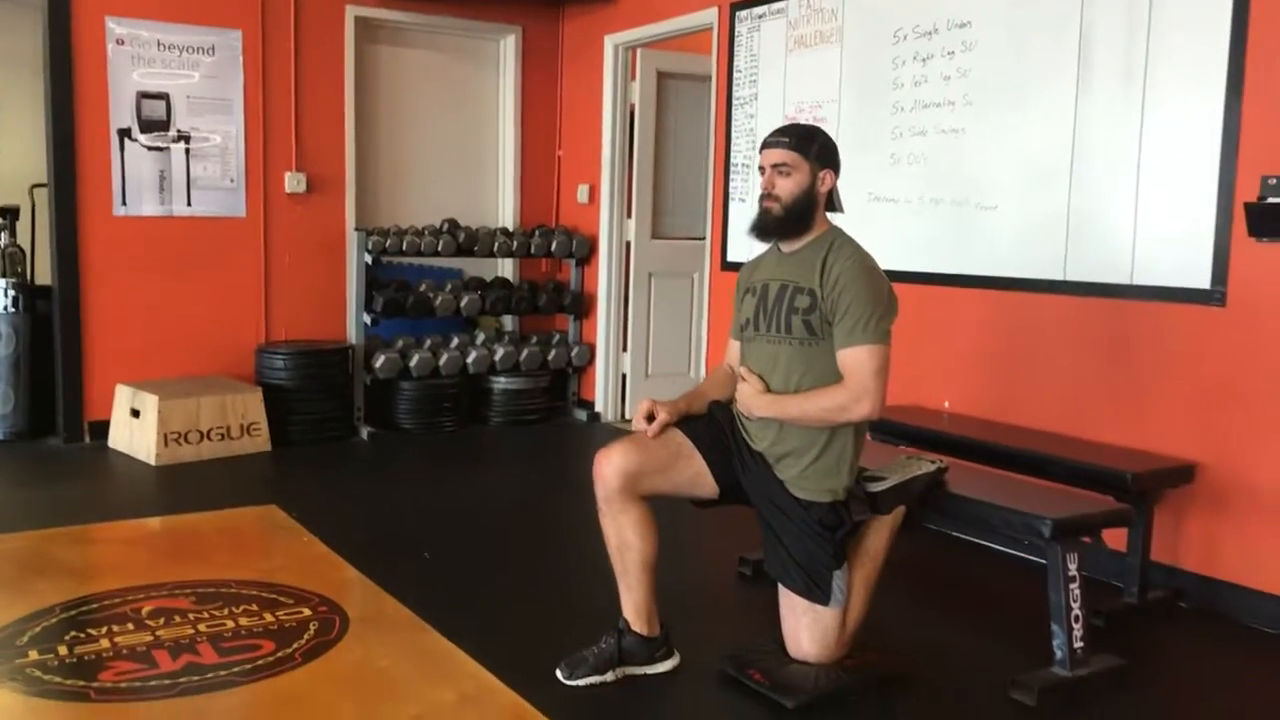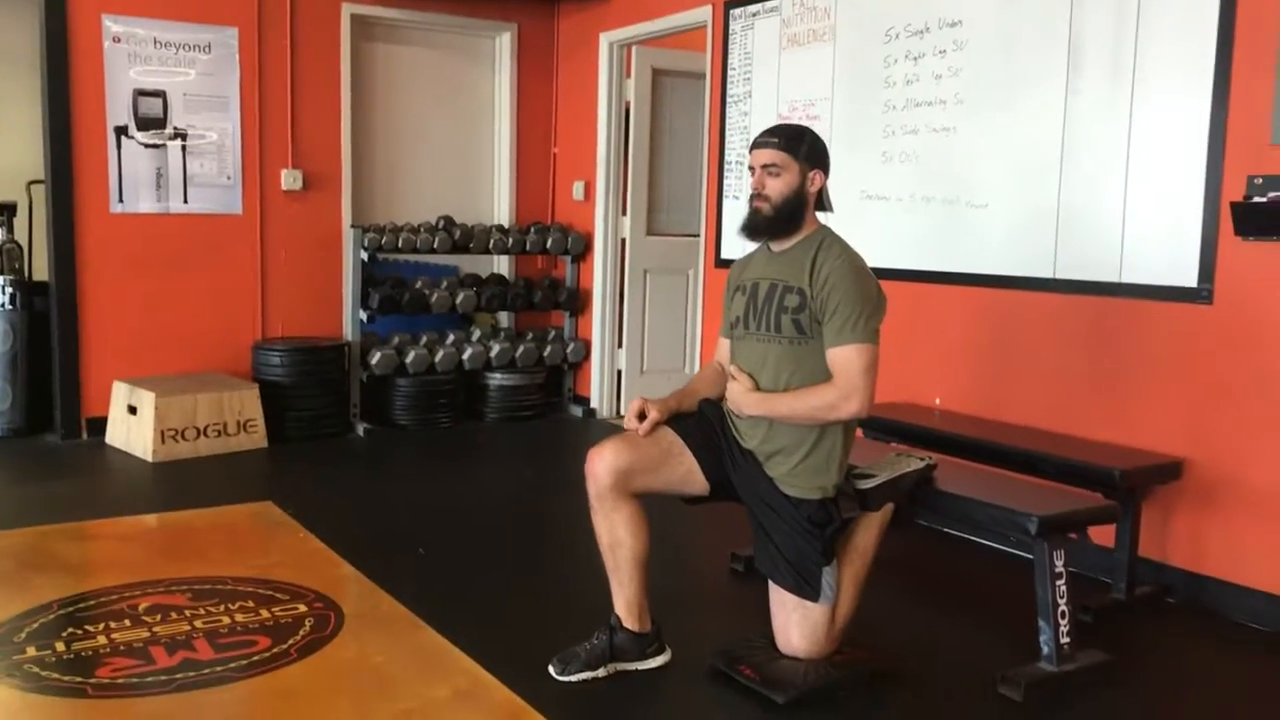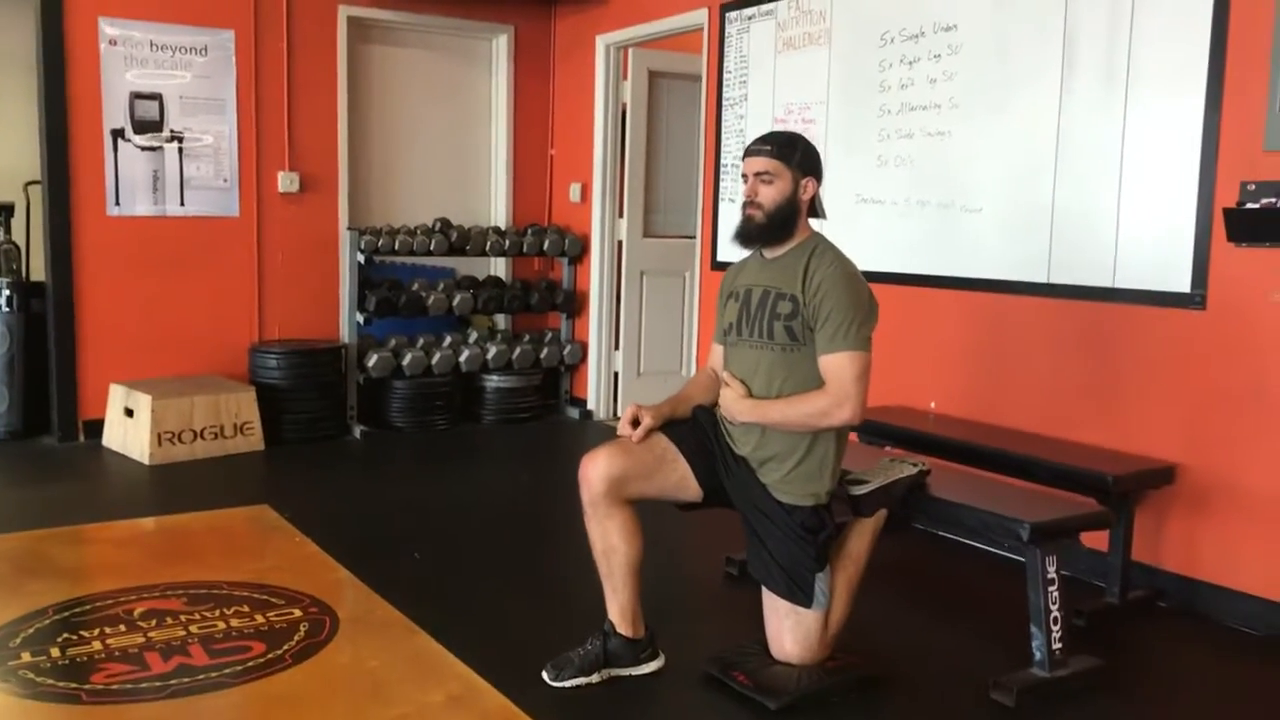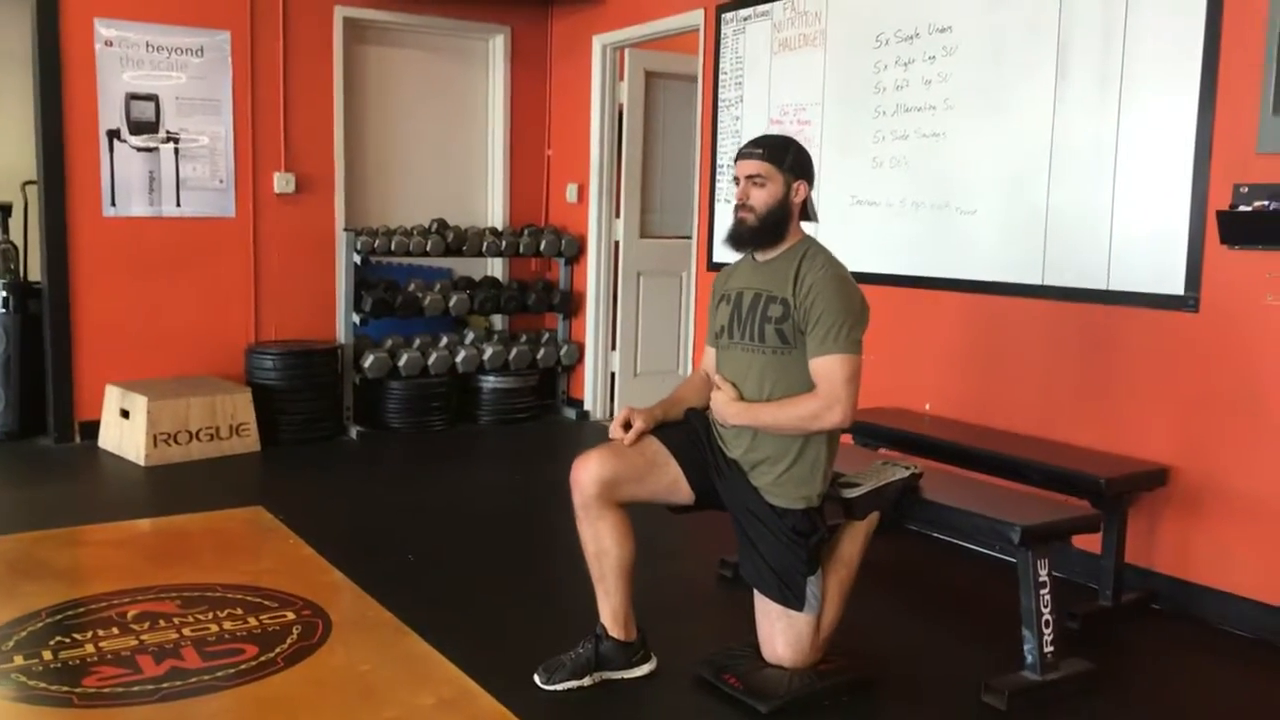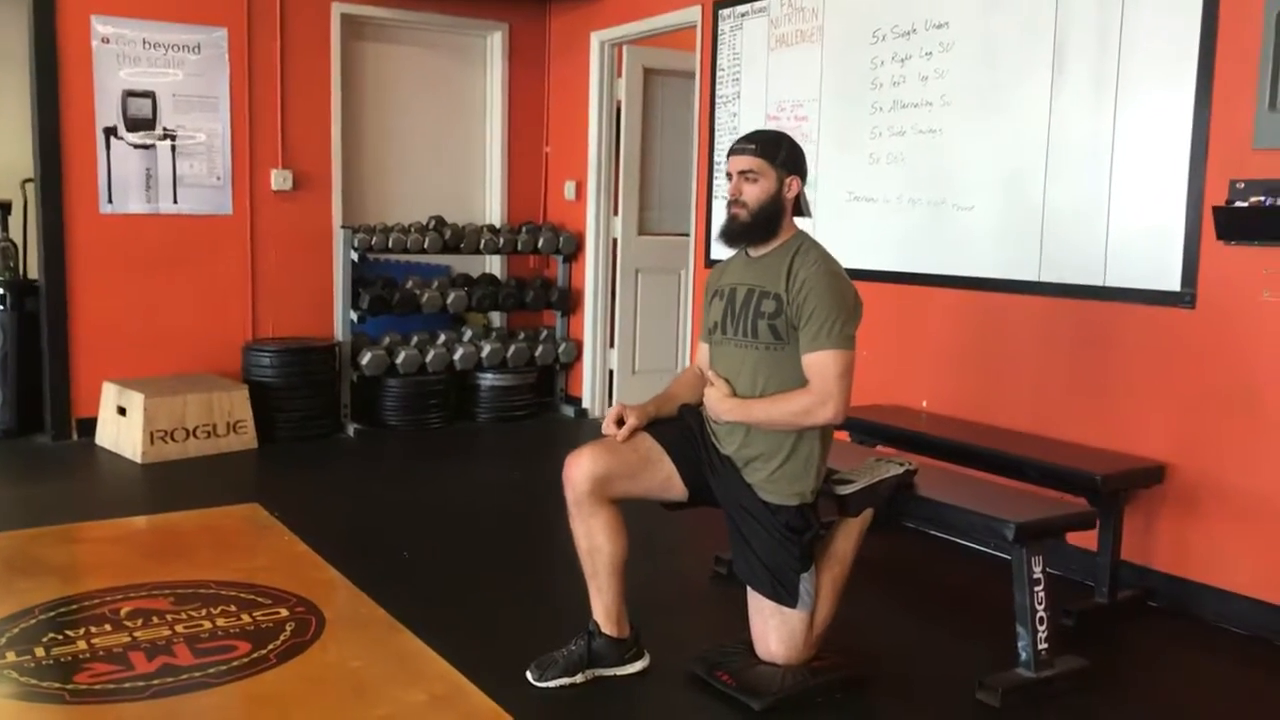
dt=0.2s
person 1, frame 1
left shoulder: (850, 271)
right shoulder: (755, 272)
left elbow: (863, 399)
left wrist: (763, 403)
right wrist: (679, 406)
left hip: (806, 469)
right hip: (740, 437)
left knee: (815, 652)
right knee: (614, 468)
left ankle: (879, 513)
right ankle: (644, 638)
person 1, frame 2
left shoulder: (838, 270)
right shoulder: (745, 270)
left elbow: (851, 398)
left wrist: (752, 401)
right wrist: (669, 403)
left hip: (794, 466)
right hip: (730, 435)
left knee: (805, 648)
right knee: (605, 465)
left ankle: (868, 513)
right ankle: (634, 635)
person 1, frame 3
left shoulder: (831, 277)
right shoulder: (738, 275)
left elbow: (844, 405)
left wrist: (745, 407)
right wrist: (662, 409)
left hip: (788, 472)
right hip: (723, 441)
left knee: (797, 654)
right knee: (599, 472)
left ankle: (862, 518)
right ankle: (628, 641)
person 1, frame 4
left shoulder: (822, 281)
right shoulder: (731, 278)
left elbow: (835, 408)
left wrist: (737, 410)
right wrist: (655, 412)
left hip: (780, 476)
right hip: (715, 443)
left knee: (789, 657)
right knee: (591, 476)
left ankle: (855, 519)
right ankle: (621, 643)
person 1, frame 5
left shoulder: (815, 276)
right shoulder: (726, 273)
left elbow: (827, 404)
left wrist: (729, 406)
right wrist: (649, 408)
left hip: (772, 471)
right hip: (708, 438)
left knee: (783, 655)
right knee: (583, 472)
left ankle: (850, 516)
right ankle: (613, 640)
